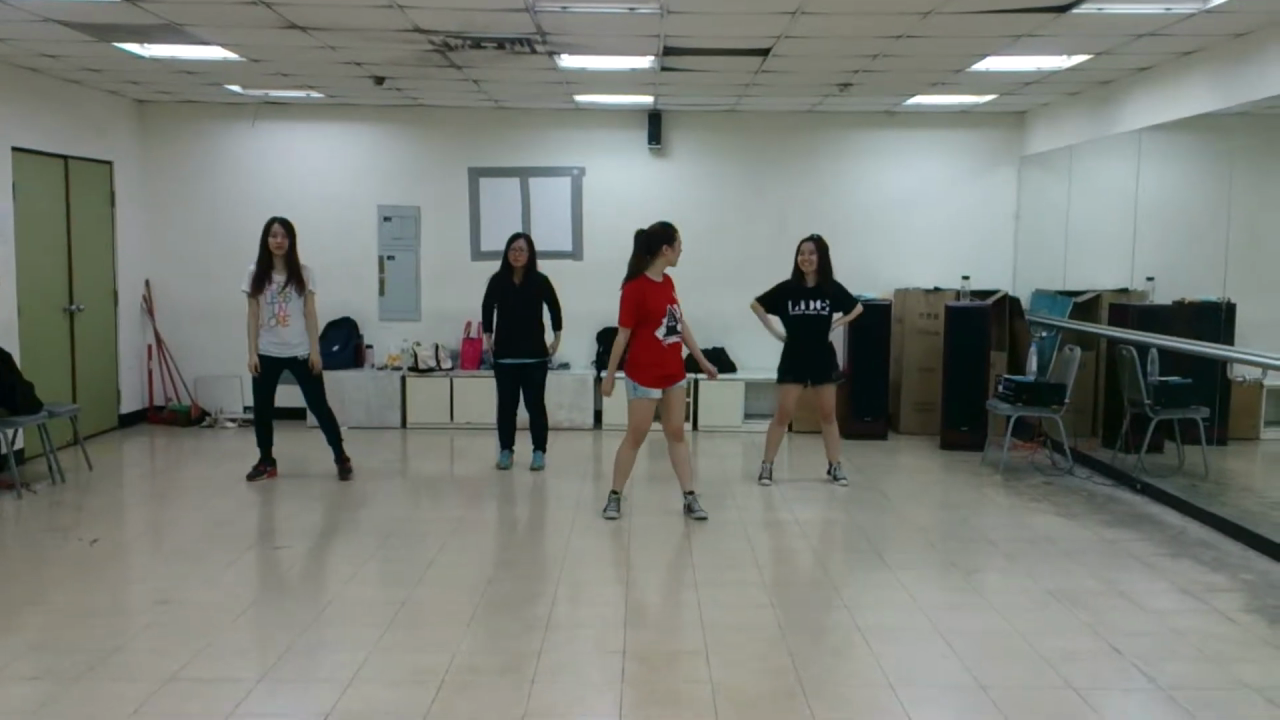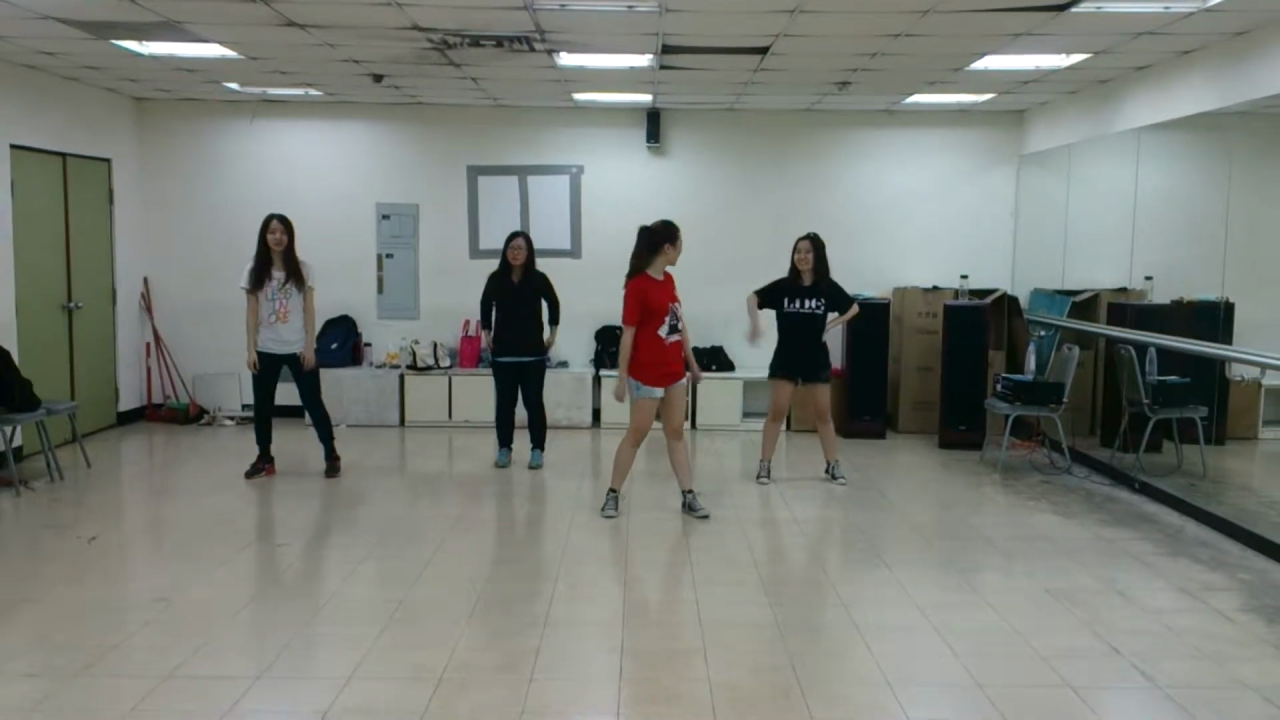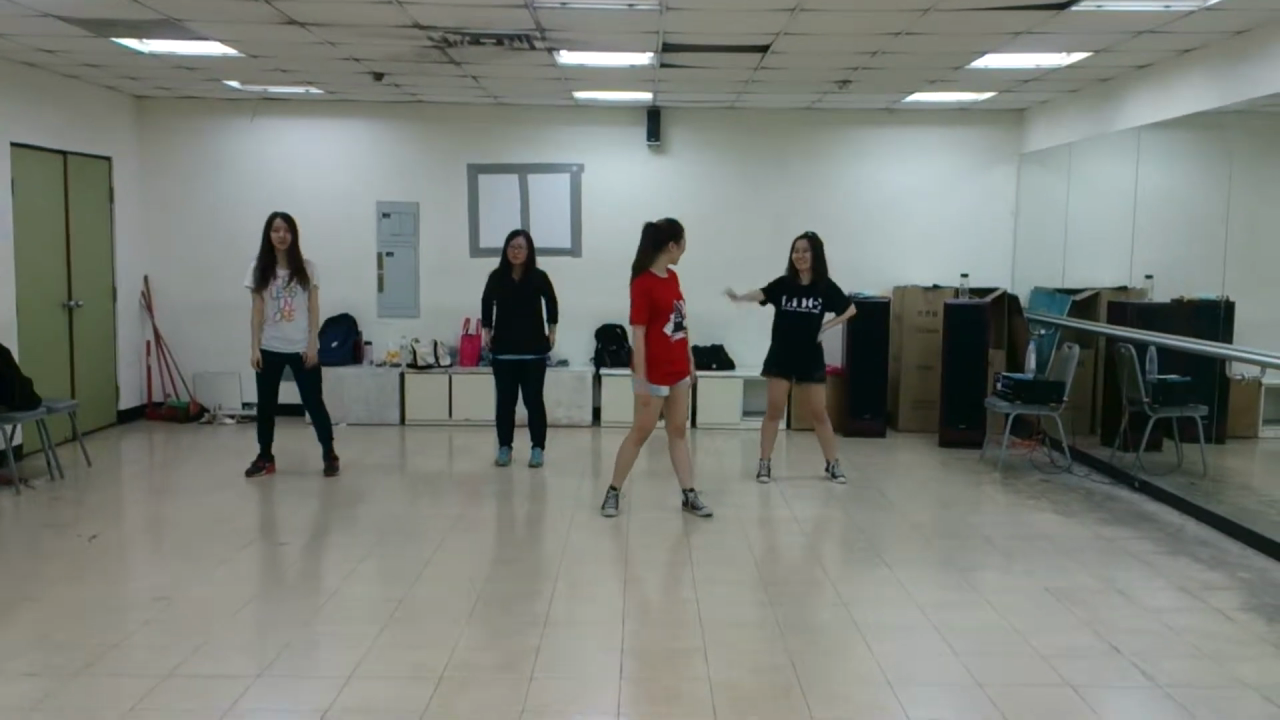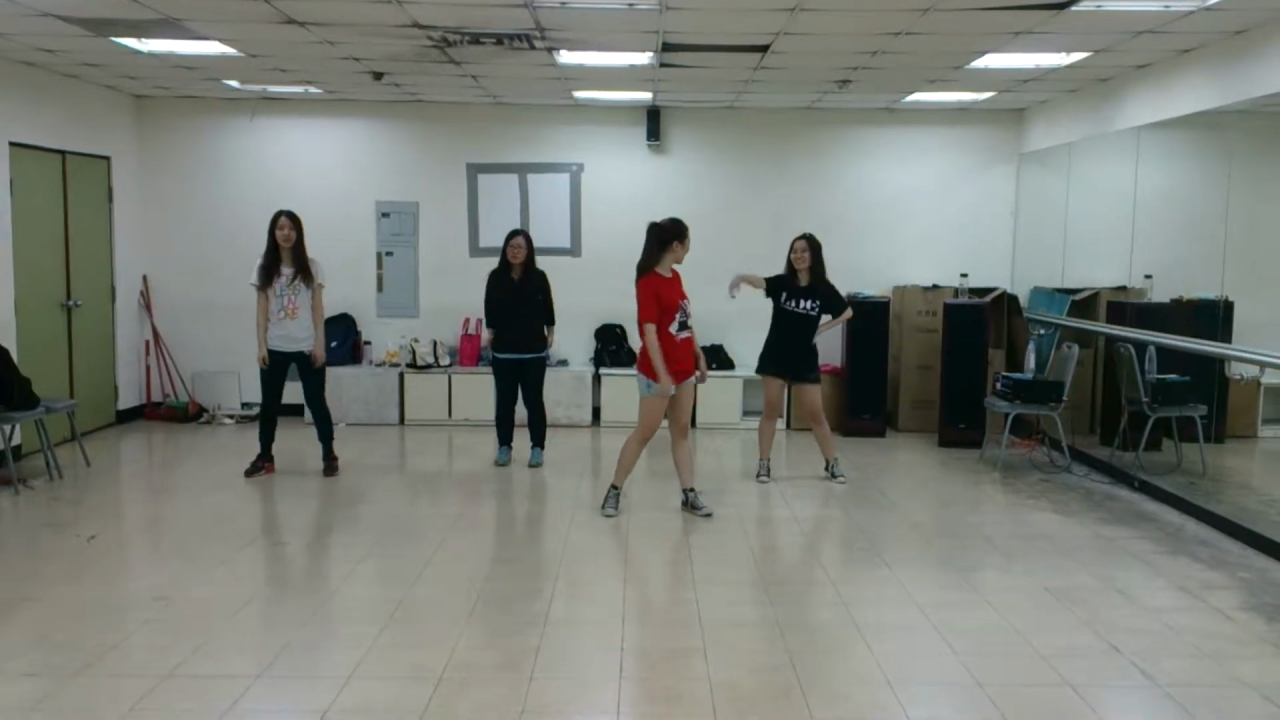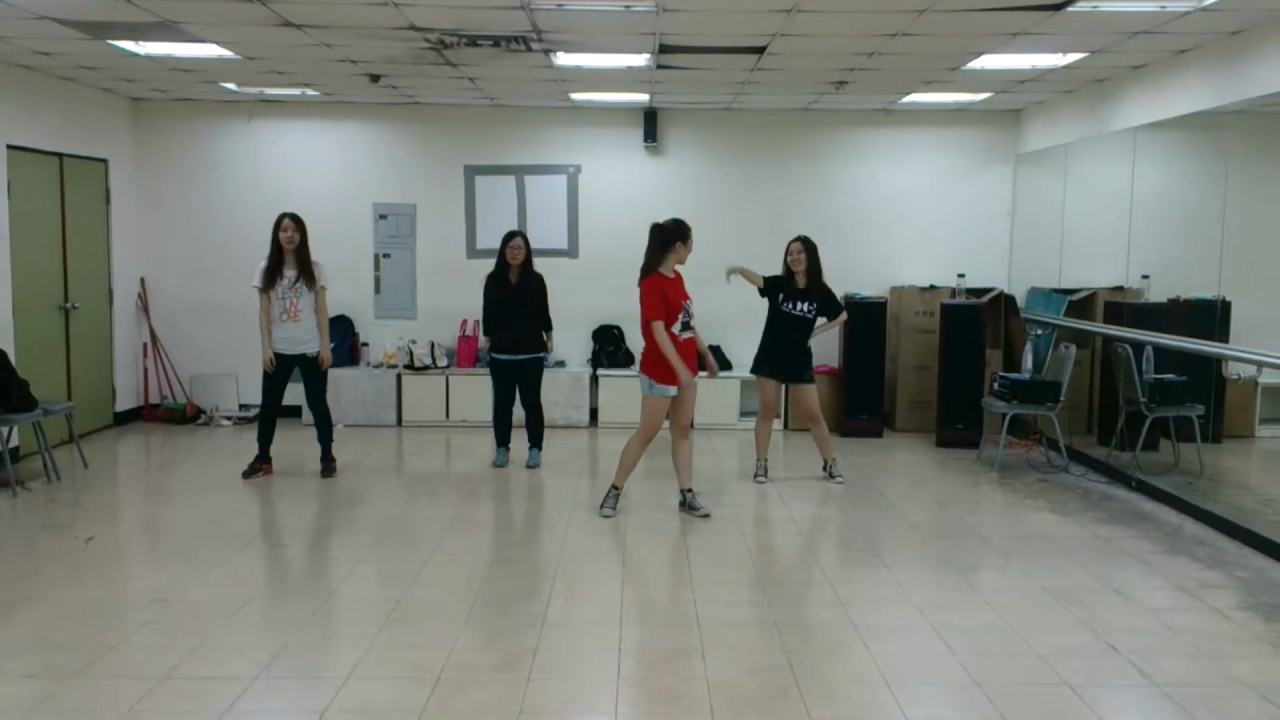
dt=0.1s
person 1, frame 1
left shoulder: (668, 282)
right shoulder: (636, 287)
right elbow: (623, 333)
left wrist: (701, 359)
right wrist: (610, 373)
left hip: (674, 372)
right hip: (645, 375)
left knee: (676, 434)
right knee: (636, 435)
left ankle: (689, 497)
right ankle: (615, 496)
person 1, frame 2
left shoulder: (668, 280)
right shoulder: (638, 285)
right elbow: (628, 334)
left wrist: (692, 362)
right wrist: (622, 377)
left hip: (674, 371)
right hip: (647, 374)
left knee: (676, 433)
right knee: (636, 435)
left ankle: (688, 496)
right ankle: (613, 494)
person 1, frame 3
left shoulder: (672, 277)
right shoulder: (643, 283)
right elbow: (639, 334)
left wrist: (689, 361)
right wrist: (640, 379)
left hip: (679, 369)
right hip: (653, 371)
left knee: (678, 431)
right knee: (640, 433)
left ankle: (689, 494)
right ankle: (613, 492)
person 1, frame 4
left shoulder: (675, 277)
right shoulder: (648, 283)
right elbow: (649, 332)
left wrist: (699, 357)
right wrist: (662, 375)
left hip: (684, 368)
right hip: (659, 371)
left knee: (681, 431)
right knee: (644, 433)
left ankle: (689, 494)
right ankle: (614, 491)
person 1, frame 5
left shoulder: (677, 277)
right shoulder: (652, 282)
right elbow: (658, 331)
left wrist: (706, 353)
right wrist: (681, 368)
left hip: (685, 369)
right hip: (660, 371)
left knee: (682, 431)
right knee: (646, 433)
left ankle: (687, 494)
right ankle: (614, 491)
person 2, frame 1
left shoulder: (303, 273)
right shoulder: (256, 273)
left elbow: (310, 314)
right elbow: (253, 315)
left wrist: (315, 349)
right wrist: (252, 352)
left hip: (301, 352)
right hip: (267, 353)
left knee: (318, 405)
right knee: (262, 408)
left ankle: (341, 459)
right ankle: (266, 461)
person 2, frame 2
left shoulder: (302, 269)
right shoulder: (255, 271)
left elbow: (309, 310)
right elbow: (252, 313)
left wrist: (310, 346)
right wrist: (251, 349)
left hip: (298, 348)
right hip: (267, 350)
left knee: (313, 402)
right knee: (262, 406)
left ankle: (331, 456)
right ankle: (264, 459)
person 2, frame 3
left shoulder: (306, 267)
right shoulder: (259, 268)
left elbow: (313, 309)
right elbow: (256, 311)
left wrist: (312, 344)
right wrist: (254, 347)
left hip: (302, 348)
right hip: (270, 349)
left knee: (313, 402)
right knee: (266, 404)
left ankle: (329, 456)
right ankle: (265, 457)
person 2, frame 4
left shoulder: (311, 266)
right shoulder: (264, 267)
left elbow: (318, 308)
right elbow: (261, 309)
left wrist: (320, 343)
right wrist: (261, 345)
left hip: (307, 346)
right hip: (276, 347)
left knee: (316, 401)
right knee: (269, 403)
left ankle: (329, 456)
right ankle: (265, 457)
person 2, frame 5
left shoulder: (314, 268)
right shoulder: (267, 269)
left elbow: (321, 310)
right elbow: (264, 312)
left wrist: (325, 346)
right wrist: (266, 348)
left hip: (311, 349)
right hip: (279, 349)
left knee: (317, 403)
right knee: (269, 404)
left ankle: (327, 458)
right ankle: (263, 459)
person 3, frame 1
left shoulder: (831, 288)
right shoulder: (787, 288)
left elbow: (857, 308)
right elbow: (757, 305)
left wrist: (835, 325)
right wrist: (774, 330)
left hip: (824, 360)
right hip: (793, 361)
left knee: (828, 415)
right knee: (783, 415)
left ankle: (835, 466)
right ankle: (767, 466)
person 3, frame 2
left shoulder: (828, 287)
right shoulder: (783, 286)
left elbow: (853, 308)
right elbow: (754, 298)
left wrist: (829, 326)
right wrist: (755, 324)
left hip: (815, 359)
right hip: (785, 358)
left knee: (823, 414)
right knee: (777, 413)
left ankle: (833, 465)
right ankle: (764, 464)
person 3, frame 3
left shoulder: (826, 287)
right shoulder: (783, 284)
left elbow: (850, 310)
right elbow: (759, 295)
left wrist: (826, 327)
right wrist: (738, 296)
left hip: (811, 359)
right hip: (780, 358)
left knee: (820, 414)
right knee: (774, 411)
left ankle: (833, 464)
right ankle: (764, 463)
person 3, frame 4
left shoulder: (823, 288)
right shoulder: (781, 282)
left elbow: (846, 312)
right elbow: (760, 283)
left wrist: (822, 329)
right wrist: (741, 279)
left hip: (805, 359)
right hip: (775, 357)
left knee: (816, 414)
right knee: (771, 411)
left ankle: (832, 463)
right ankle: (764, 463)
person 3, frame 5
left shoulder: (820, 291)
right shoulder: (778, 284)
left elbow: (841, 316)
right elbow: (756, 279)
left wrist: (816, 332)
right wrist: (739, 270)
left hip: (800, 361)
right hip: (770, 358)
left knee: (814, 415)
right knee: (767, 411)
left ankle: (830, 463)
right ankle: (761, 463)
person 4, frame 1
left shoulder: (539, 281)
right shoulder: (497, 281)
left elbow: (554, 308)
right elbow: (487, 308)
left wrist: (557, 338)
right wrist: (487, 335)
left hip: (535, 354)
right hip: (504, 354)
left knee: (535, 403)
right knee: (506, 404)
left ankle: (539, 451)
right ankle: (506, 451)
person 4, frame 2
left shoulder: (538, 279)
right shoulder: (496, 279)
left elbow: (553, 304)
right elbow: (486, 305)
left wrist: (553, 333)
right wrist: (486, 332)
left hip: (533, 352)
right hip: (503, 352)
left knee: (533, 402)
right knee: (504, 402)
left ankle: (537, 450)
right ankle: (504, 449)
person 4, frame 3
left shoulder: (539, 277)
right shoulder: (497, 277)
left elbow: (551, 304)
right elbow: (487, 304)
left wrist: (552, 332)
right wrist: (486, 331)
left hip: (534, 350)
right hip: (503, 351)
left knee: (533, 400)
right knee: (505, 400)
left ankle: (538, 448)
right ankle: (504, 447)
person 4, frame 4
left shoulder: (538, 277)
right shoulder: (496, 276)
left elbow: (547, 306)
right elbow: (489, 305)
left wrist: (550, 333)
right wrist: (490, 331)
left hip: (533, 350)
right hip: (503, 350)
left knee: (533, 400)
right knee: (505, 400)
left ankle: (537, 448)
right ankle: (504, 447)
person 4, frame 5
left shoulder: (535, 279)
right shoulder: (494, 279)
left elbow: (543, 311)
right elbow: (488, 311)
left wrist: (549, 338)
right wrist: (487, 338)
left hip: (531, 351)
right hip: (501, 352)
left knee: (531, 401)
right knee: (502, 401)
left ankle: (535, 449)
right ankle: (502, 449)
